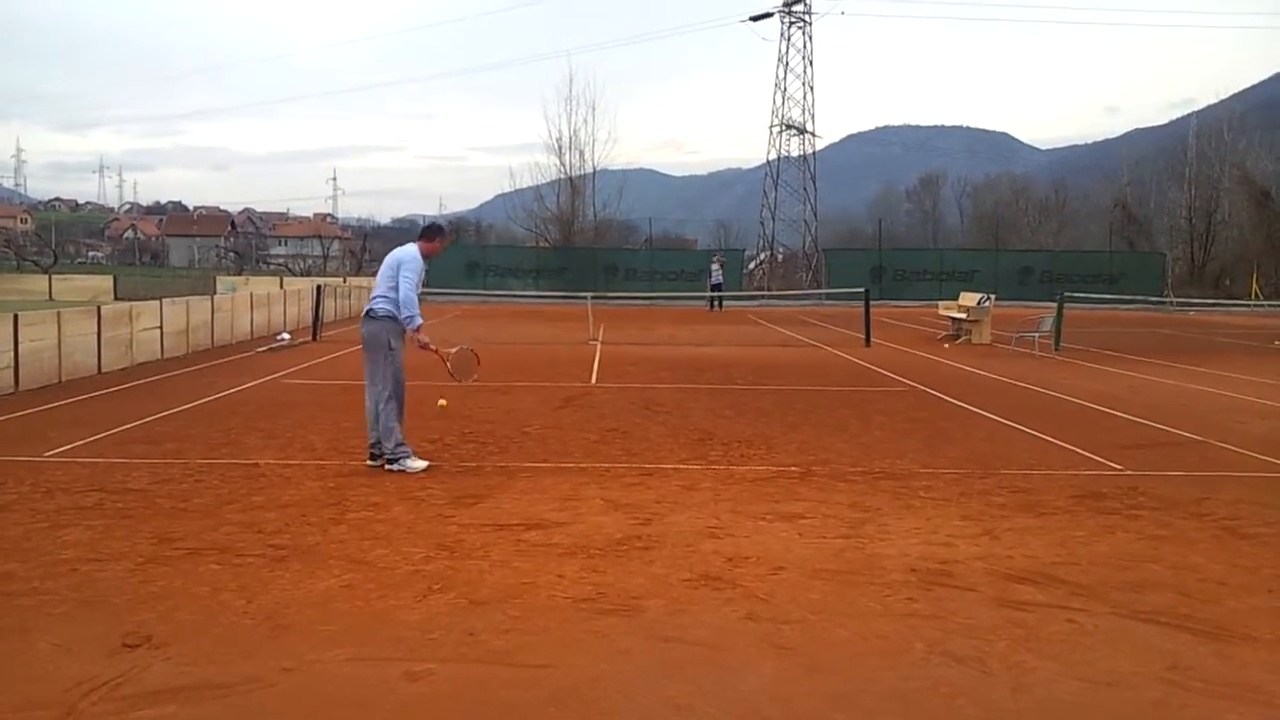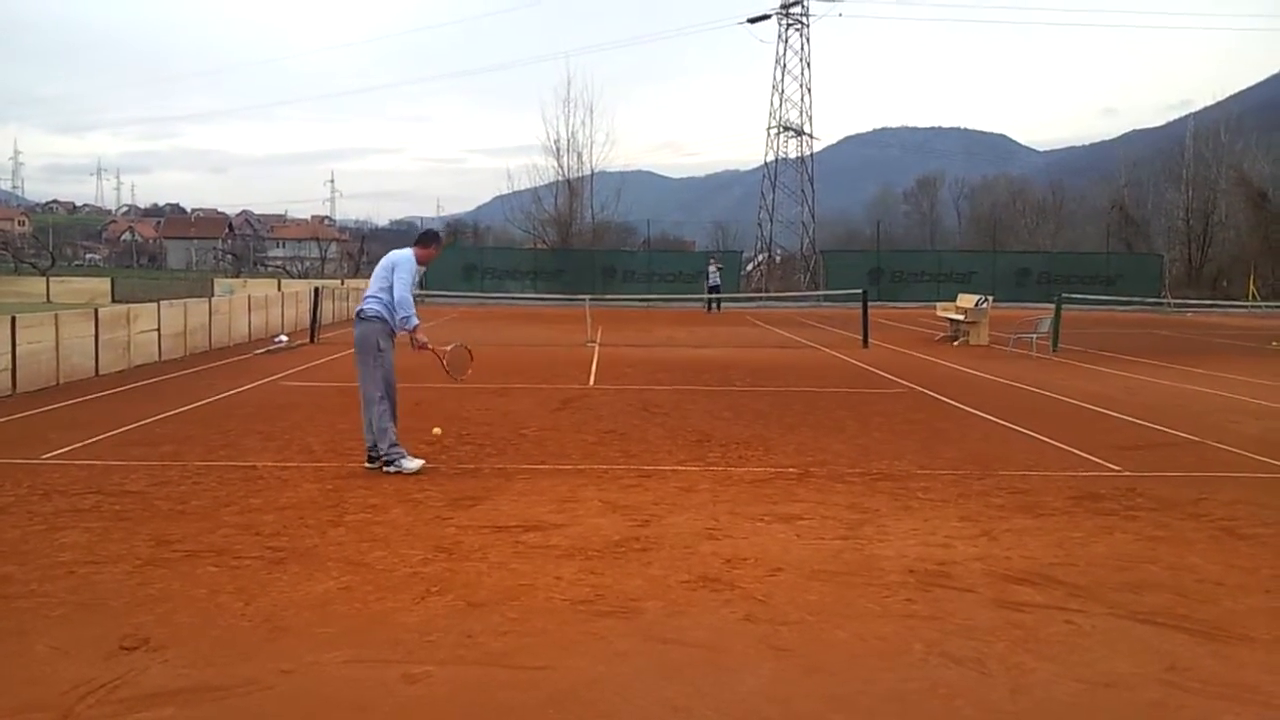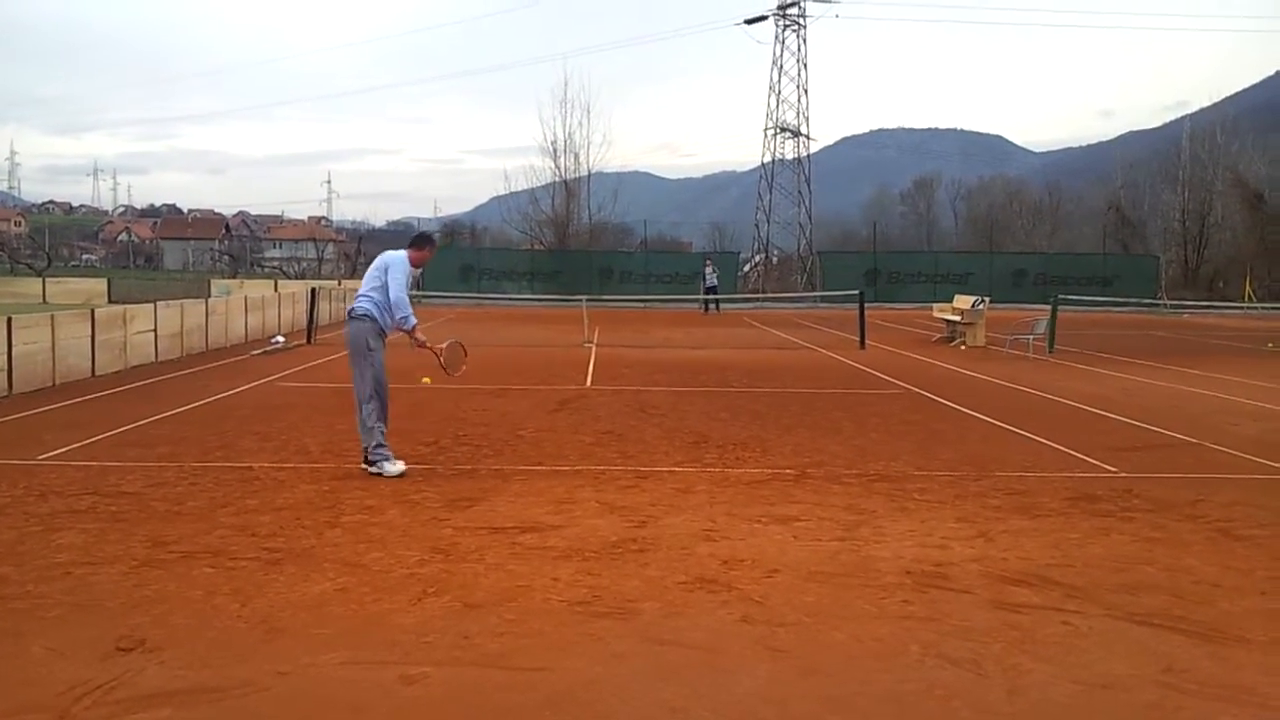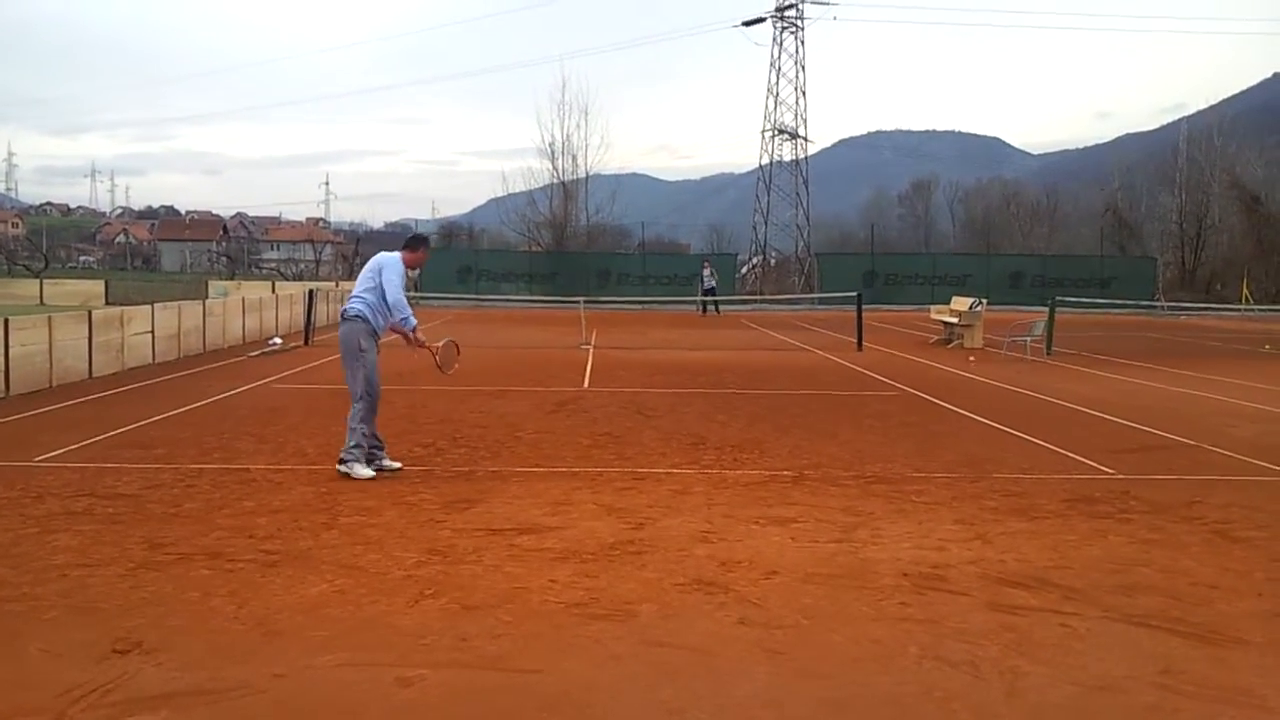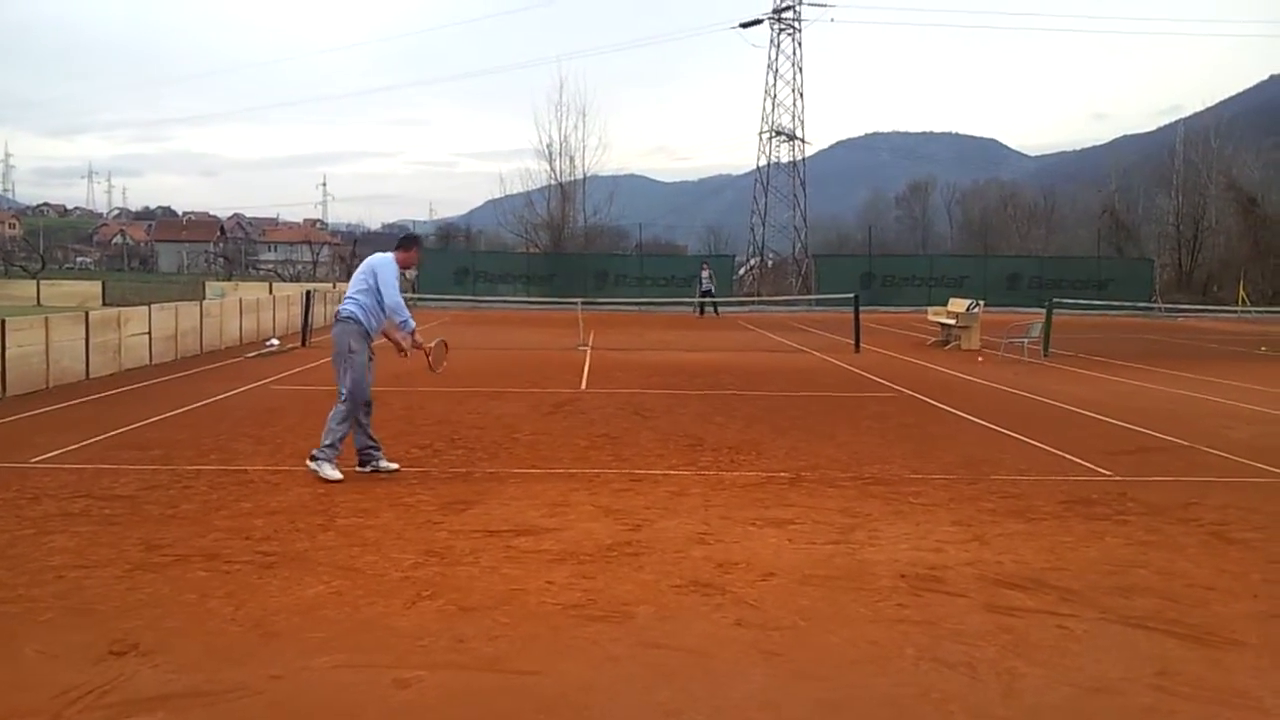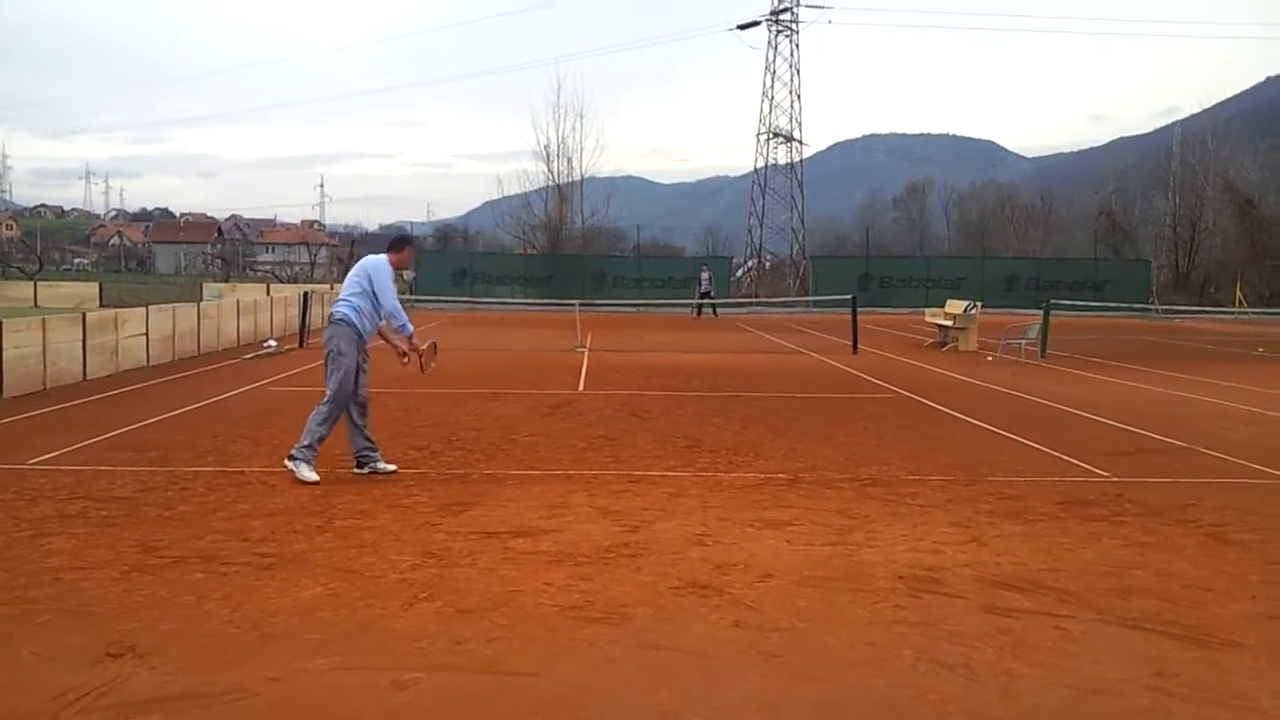
dt=0.1s
person 1, frame 1
left shoulder: (402, 253)
right shoulder: (412, 257)
right elbow: (406, 296)
left wrist: (412, 326)
right wrist: (419, 330)
left hip: (376, 323)
right hip: (384, 326)
left knee: (378, 392)
right knee: (390, 392)
left ankle: (378, 450)
right ankle: (397, 455)
person 1, frame 2
left shoulder: (402, 259)
right shoulder: (405, 259)
right elbow: (402, 299)
left wrist: (411, 331)
right wrist: (416, 330)
left hip: (374, 328)
right hip: (374, 328)
left knee: (375, 395)
right knee: (383, 394)
left ankle: (378, 453)
right ankle: (393, 457)
person 1, frame 3
left shoulder: (396, 260)
right shoulder: (399, 259)
right elbow: (398, 299)
left wrist: (407, 330)
right wrist: (414, 330)
left hip: (367, 328)
right hip: (365, 327)
left knee: (369, 395)
right knee: (374, 394)
left ankle: (373, 454)
right ankle: (379, 457)
person 1, frame 4
left shoulder: (393, 264)
right shoulder: (391, 261)
left elbow: (387, 309)
right elbow: (395, 302)
left wrist: (406, 334)
right wrist: (414, 331)
left hip: (366, 331)
right hip: (357, 329)
left knee: (370, 396)
right knee: (365, 395)
left ankle: (372, 455)
right ankle: (351, 458)
person 1, frame 5
left shoulder: (385, 266)
right shoulder: (385, 262)
right elbow: (394, 302)
left wrist: (396, 338)
right wrist: (412, 332)
left hip: (361, 335)
right hip: (350, 330)
left knee: (362, 398)
right knee: (351, 396)
left ankle: (369, 456)
right ankle: (323, 456)
person 1, frame 6
left shoulder: (381, 269)
right shoulder: (378, 264)
left elbow: (378, 317)
right elbow: (391, 307)
left wrist: (396, 343)
right wrist: (409, 335)
left hip: (355, 338)
right hip: (343, 333)
left knee: (358, 401)
right knee: (335, 399)
left ankle: (366, 458)
right ankle: (300, 456)
